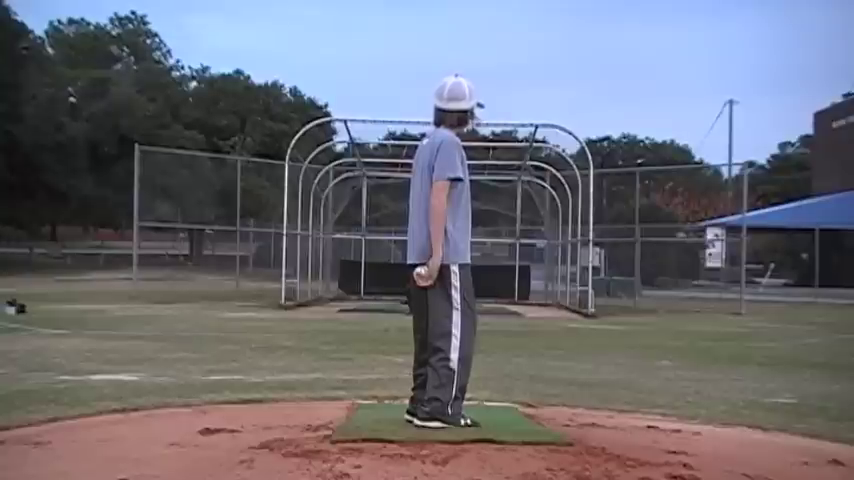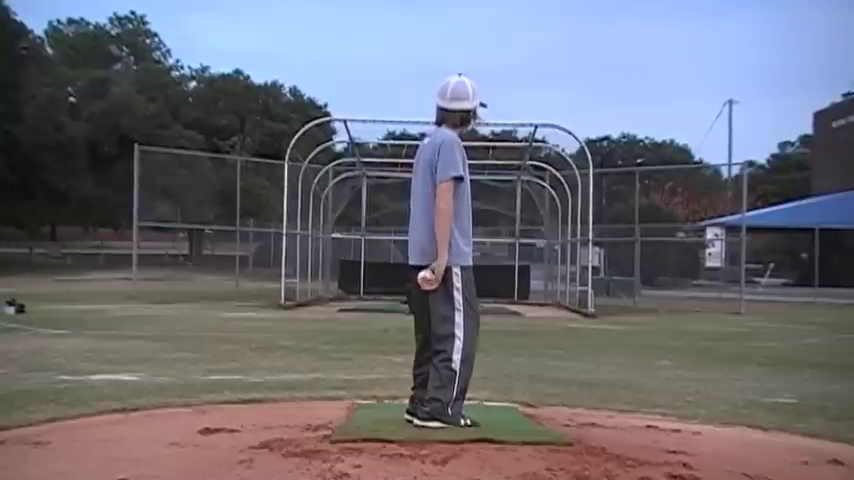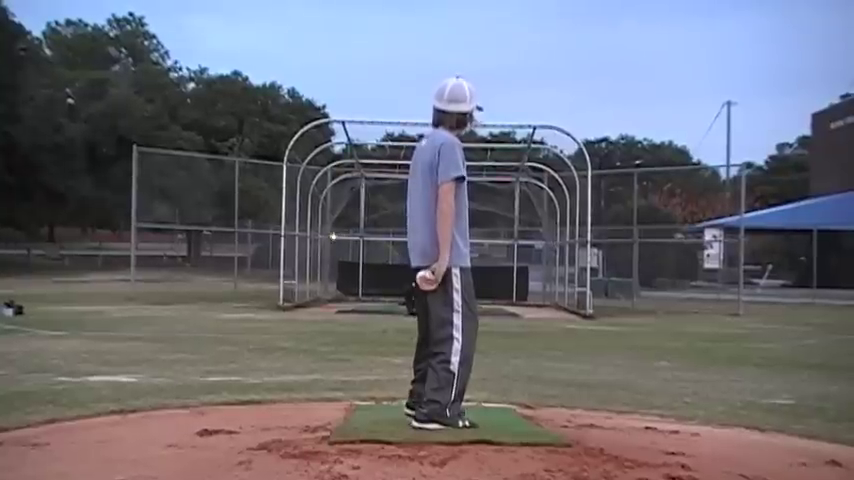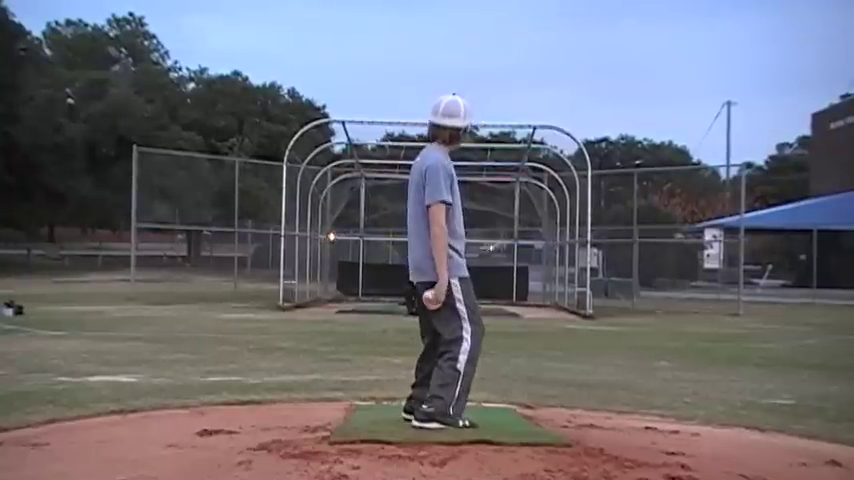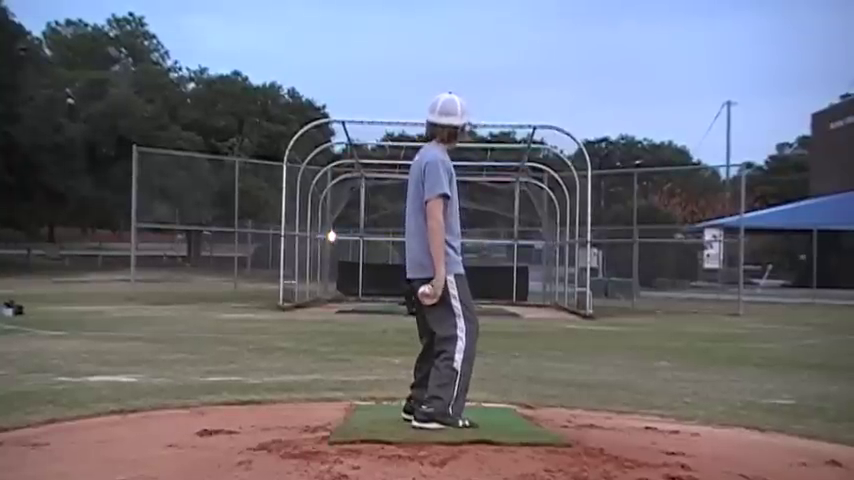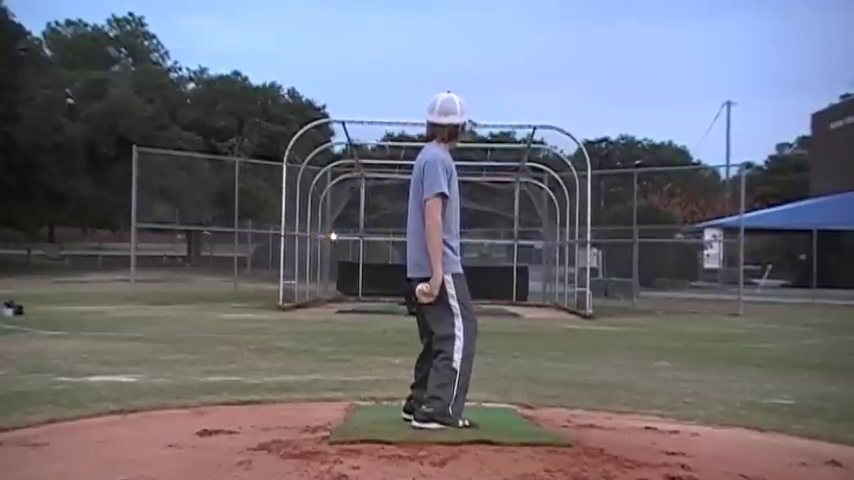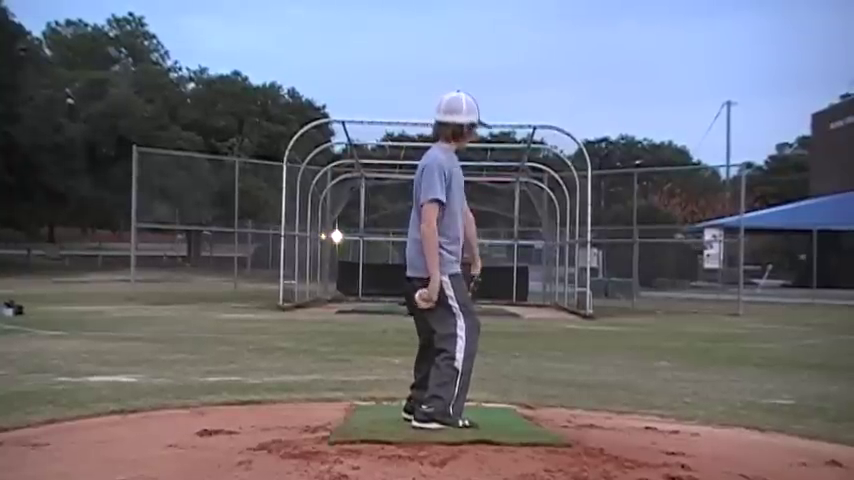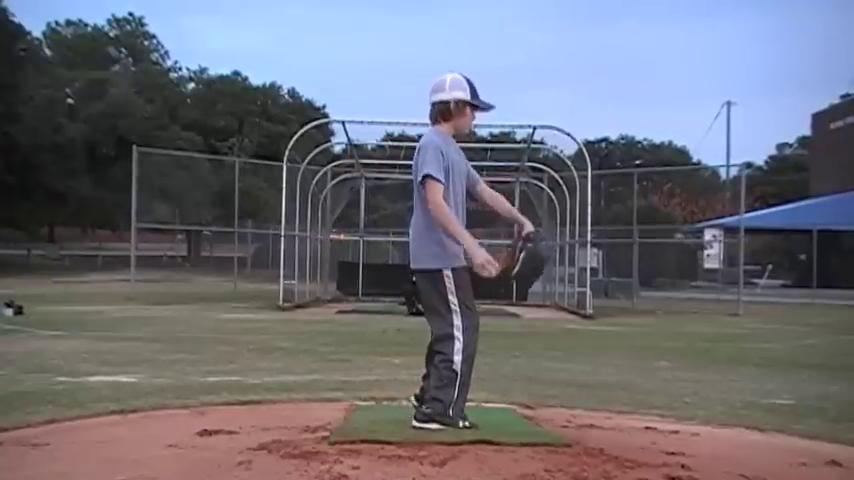
dt=0.4s
person 1, frame 1
left shoulder: (427, 143)
right shoulder: (448, 142)
right elbow: (439, 198)
right wrist: (438, 252)
left hip: (421, 254)
right hip: (447, 255)
left knee: (431, 332)
right knee: (454, 330)
left ankle: (422, 403)
right ankle: (438, 408)
person 1, frame 2
left shoulder: (428, 142)
right shoulder: (449, 143)
right elbow: (444, 201)
right wrist: (443, 256)
left hip: (422, 255)
right hip: (448, 256)
left knee: (432, 332)
right knee: (459, 330)
left ankle: (422, 403)
right ankle: (439, 408)
person 1, frame 3
left shoulder: (424, 144)
right shoulder: (448, 144)
right elbow: (446, 201)
right wrist: (445, 256)
left hip: (421, 255)
right hip: (446, 257)
left knee: (434, 331)
right knee: (456, 333)
left ankle: (420, 400)
right ankle: (437, 410)
person 1, frame 4
left shoulder: (424, 159)
right shoulder: (438, 163)
right elbow: (437, 222)
right wrist: (444, 276)
left hip: (424, 269)
right hip: (444, 269)
left knee: (439, 337)
right knee: (466, 334)
left ankle: (419, 402)
right ankle: (438, 409)
person 1, frame 5
left shoulder: (423, 157)
right shoulder: (437, 160)
right elbow: (435, 219)
right wrist: (441, 271)
left hip: (421, 267)
right hip: (439, 267)
left knee: (437, 336)
right knee: (460, 333)
left ankle: (419, 403)
right ankle: (437, 410)
person 1, frame 6
left shoulder: (429, 156)
right shoulder: (437, 159)
right elbow: (433, 218)
right wrist: (438, 271)
left hip: (424, 267)
right hip: (439, 266)
left knee: (438, 335)
right knee: (459, 332)
left ankle: (419, 403)
right ankle: (438, 410)
person 1, frame 7
left shoulder: (449, 162)
right shoulder: (437, 162)
left elbow: (464, 215)
right elbow: (428, 223)
left wrist: (475, 260)
right wrist: (435, 276)
left hip: (436, 266)
right hip: (438, 267)
left knee: (437, 335)
right knee: (462, 331)
left ankle: (419, 402)
right ankle: (437, 410)
person 1, frame 8
left shoulder: (453, 150)
right shoulder: (432, 144)
left elbow: (484, 192)
right elbow: (435, 202)
left wrist: (521, 220)
right wrist: (472, 247)
left hip: (438, 257)
right hip: (439, 257)
left knee: (448, 329)
right knee: (460, 329)
left ankle: (429, 396)
right ankle: (438, 411)
